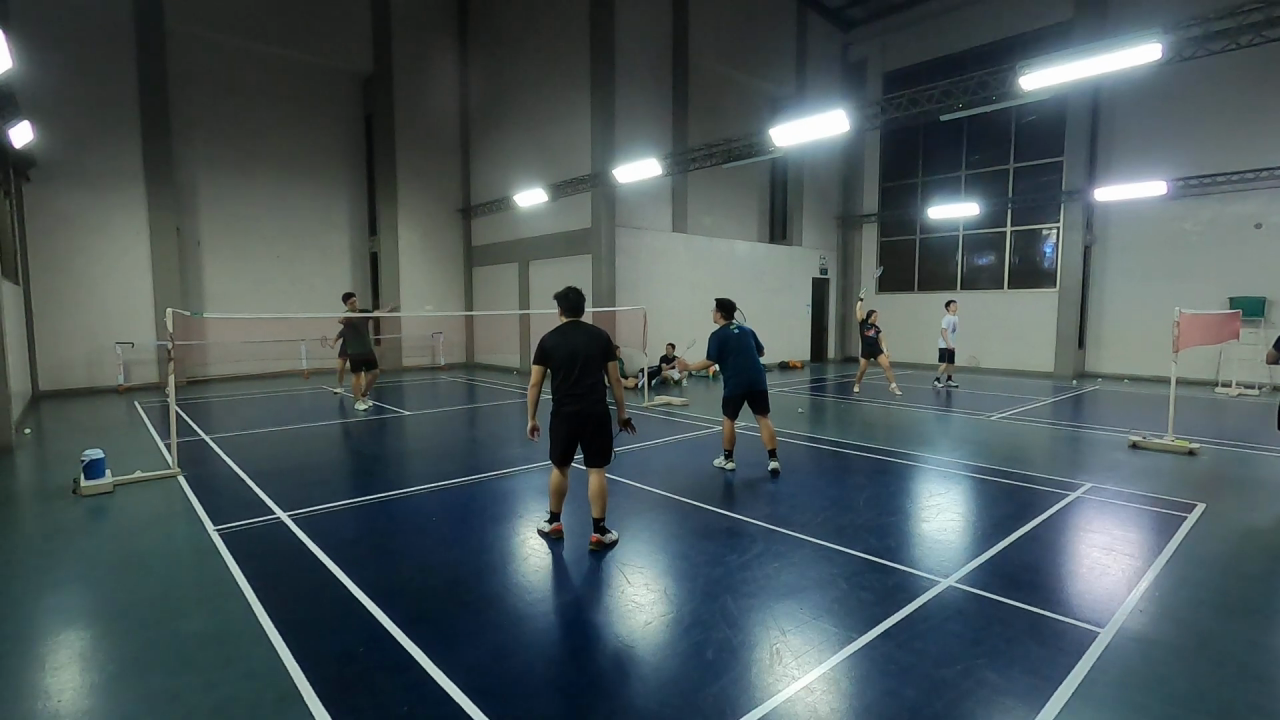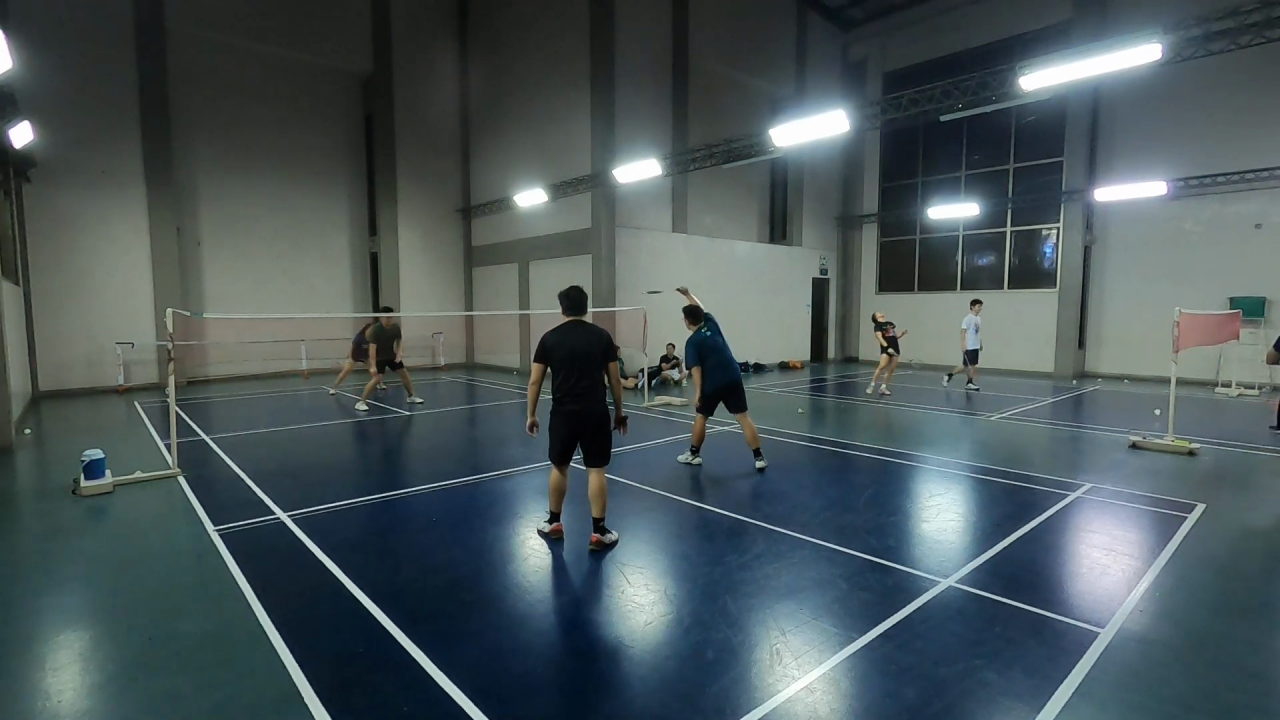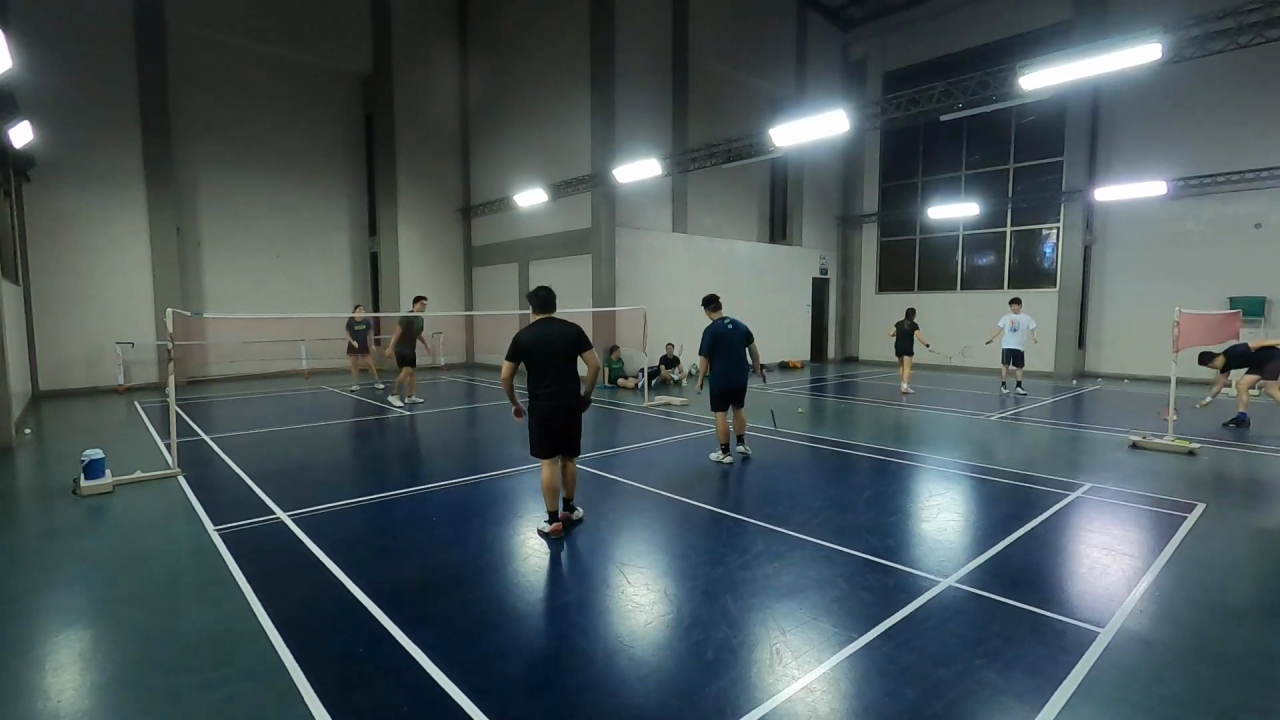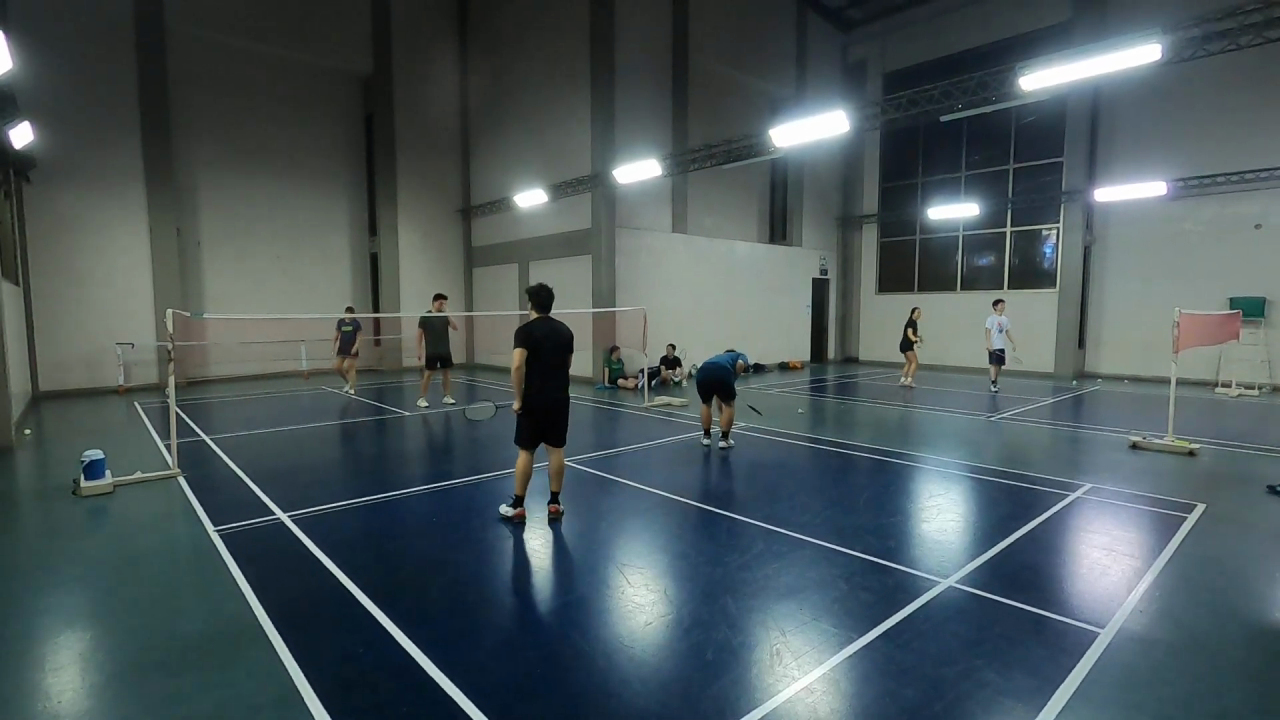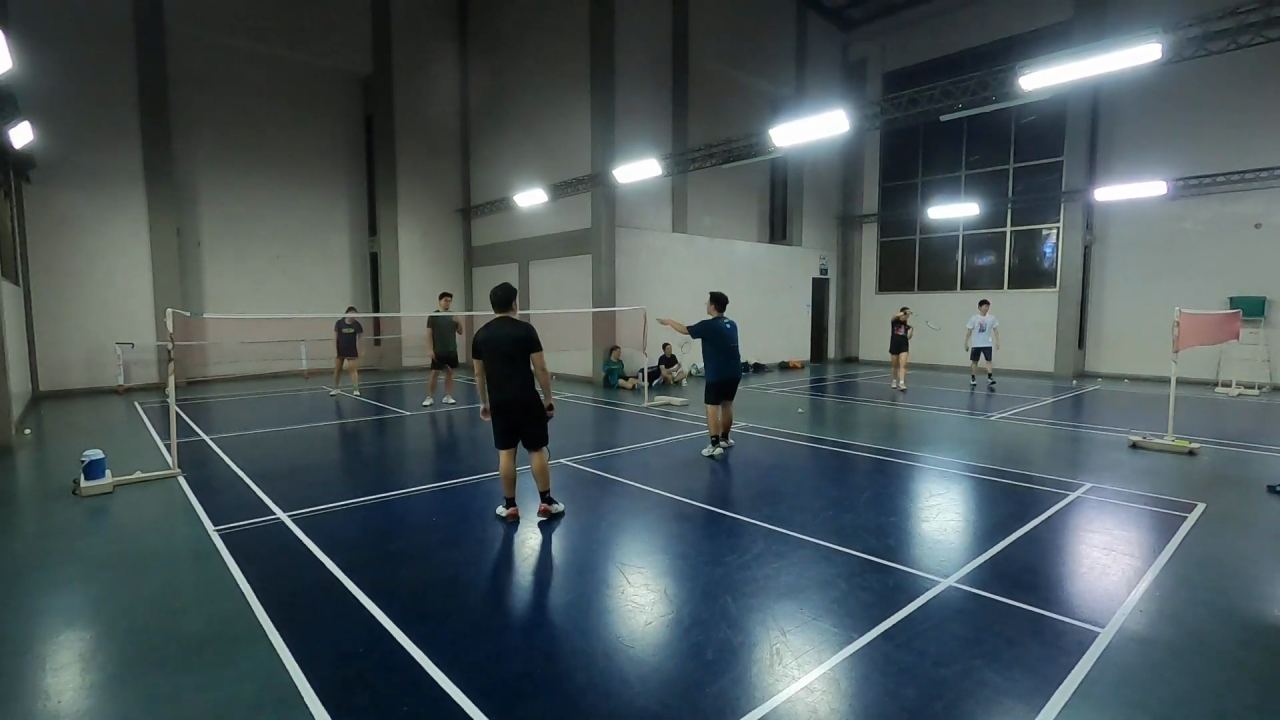
dt=1s
person 1, frame 1
left shoulder: (549, 340)
right shoulder: (600, 336)
left elbow: (534, 384)
right elbow: (615, 380)
left wrist: (531, 419)
right wrist: (622, 413)
left hip: (563, 414)
right hip: (596, 413)
left knee: (560, 468)
right knee: (596, 471)
left ankle: (554, 523)
right ankle: (599, 532)
person 1, frame 2
left shoulder: (550, 338)
right shoulder: (602, 336)
left elbow: (535, 381)
right elbow: (615, 380)
left wrist: (531, 415)
right wrist: (619, 412)
left hip: (563, 413)
right hip: (595, 413)
left knee: (559, 467)
right knee: (596, 470)
left ankle: (554, 523)
right ankle: (599, 532)
person 1, frame 3
left shoulder: (523, 336)
right shoulder: (573, 330)
left elbow: (505, 377)
right elbow: (594, 366)
left wrist: (514, 403)
right wrist: (586, 394)
left hip: (540, 407)
right hip: (570, 405)
left knee: (548, 463)
right knee: (569, 459)
left ankle: (554, 521)
right ankle: (569, 509)
person 1, frame 4
left shoulder: (526, 330)
right shoulder: (565, 330)
left elbow: (518, 366)
left wrist: (518, 399)
left hip: (535, 401)
right hip: (560, 399)
left knee: (526, 452)
right knee: (556, 450)
left ankle: (517, 506)
right ankle: (554, 503)
person 1, frame 5
left shoulder: (481, 335)
right shoulder: (525, 329)
left elbow: (479, 374)
right elbow: (540, 368)
left wrist: (484, 402)
right wrist: (548, 399)
left hip: (499, 402)
right hip: (526, 400)
left knee: (506, 453)
right knee: (537, 451)
left ankle: (510, 506)
right ankle: (546, 502)
